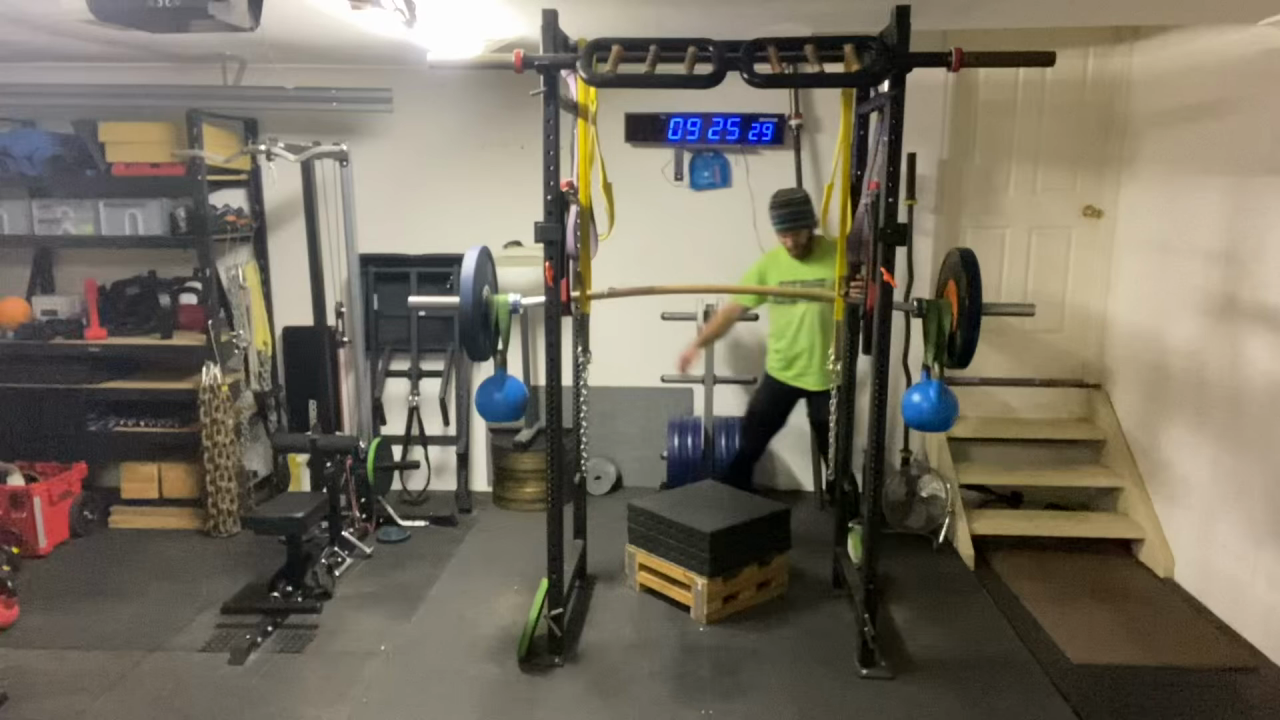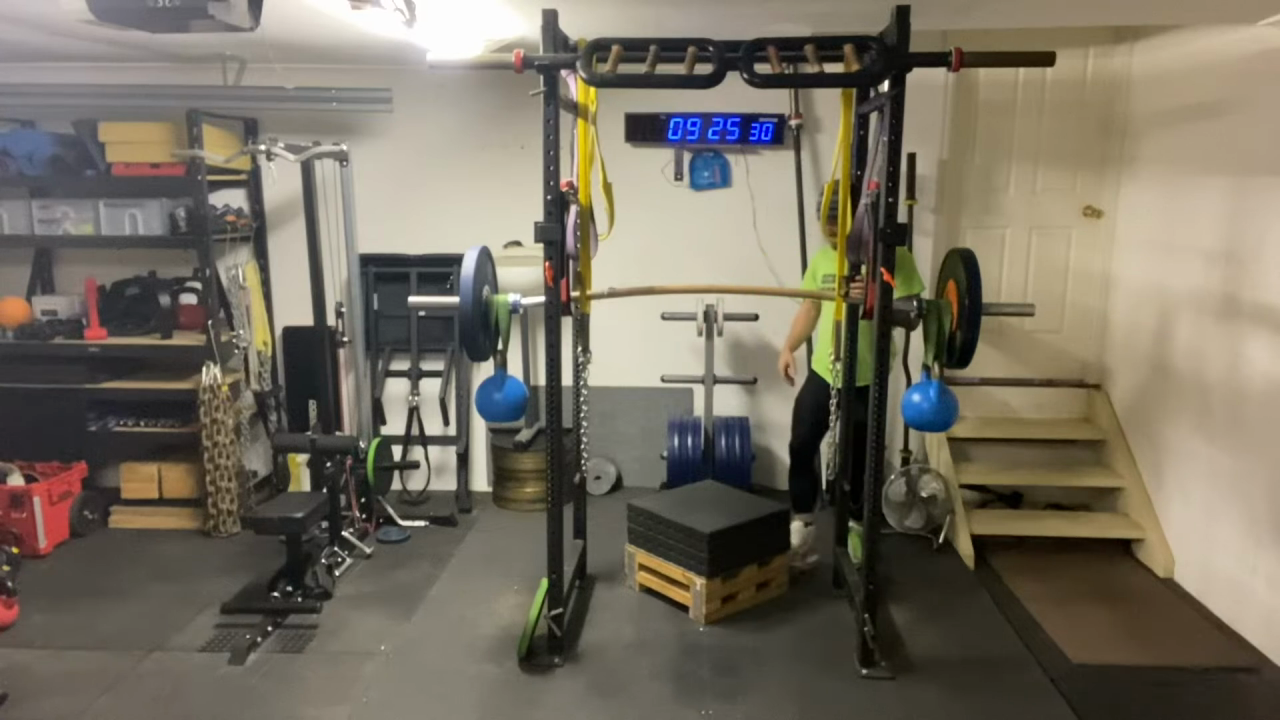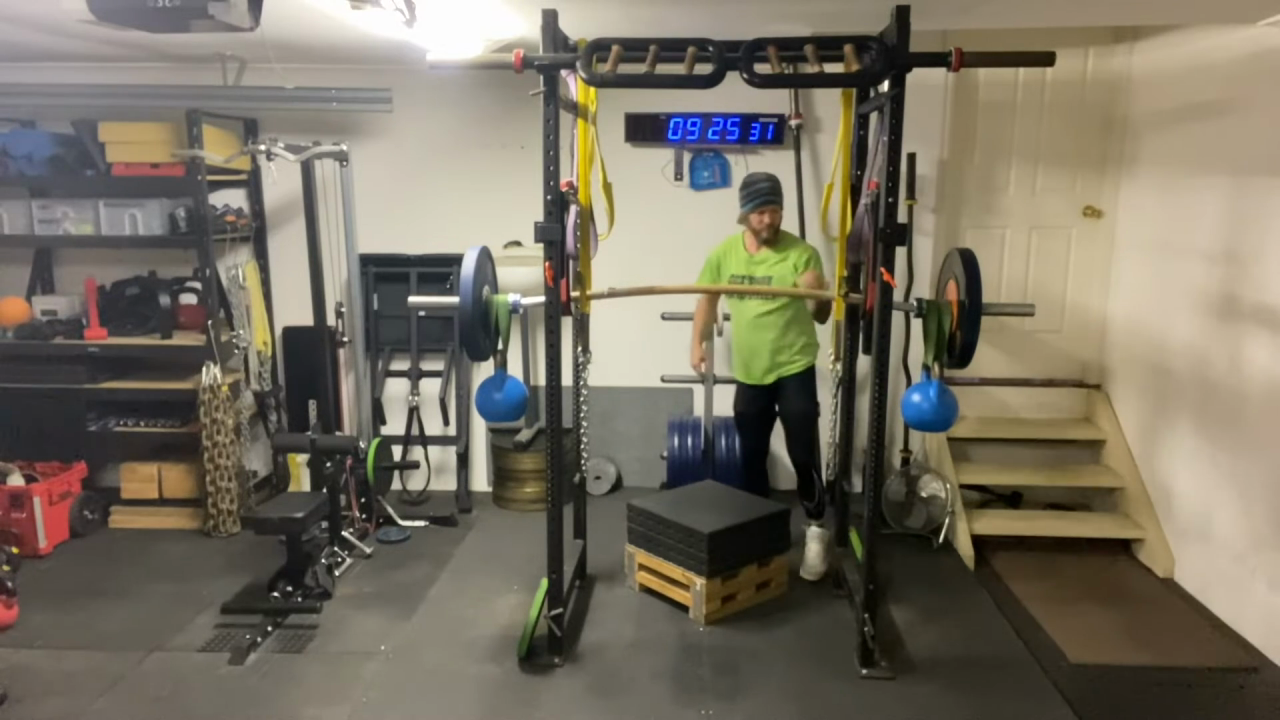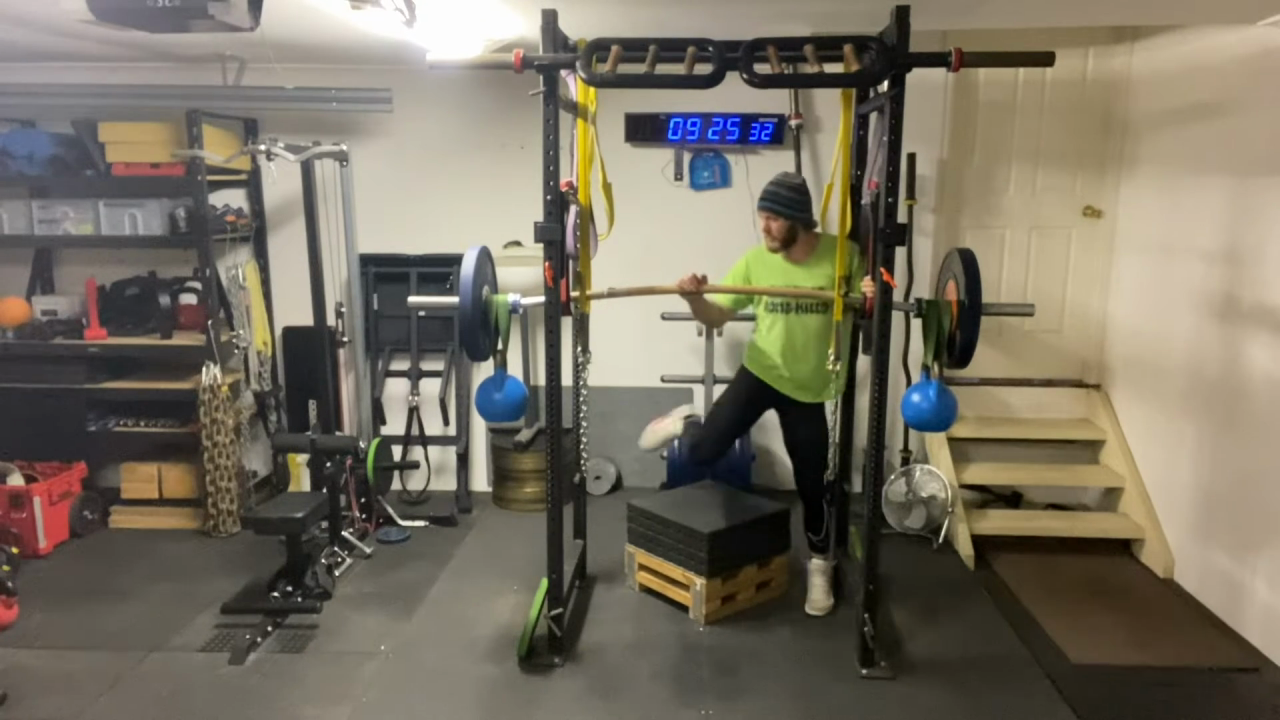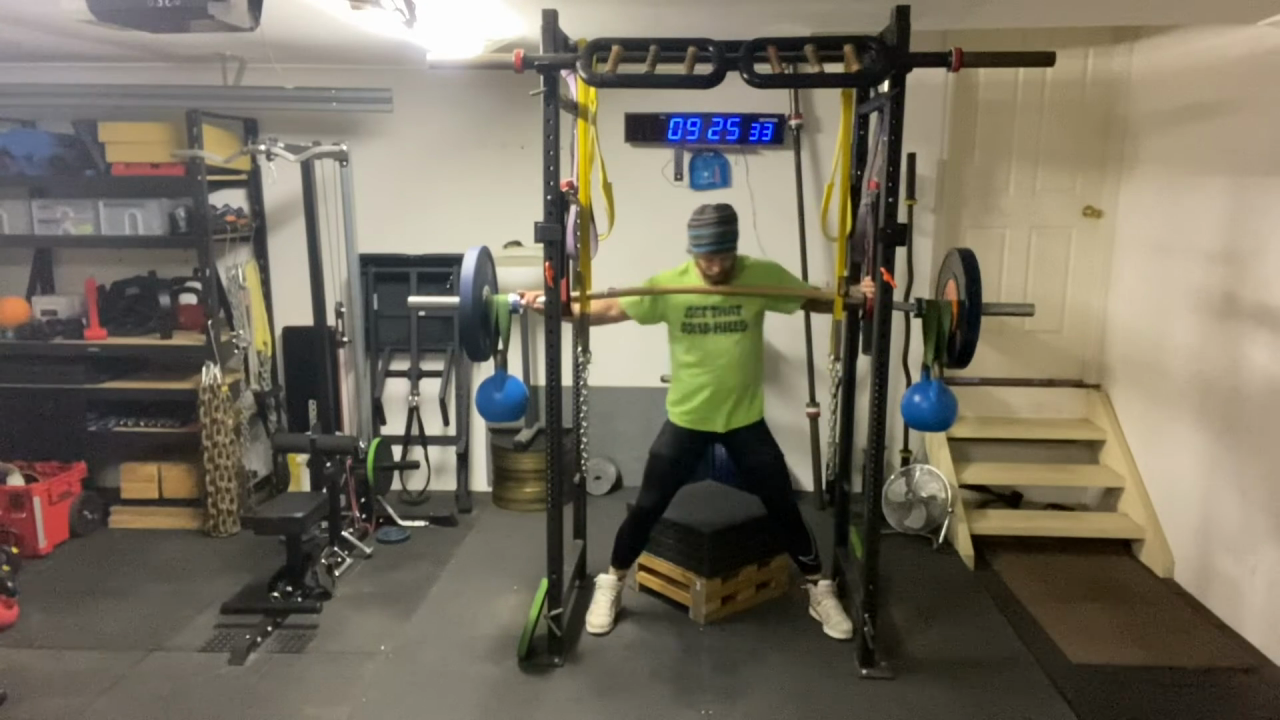
dt=1s
person 1, frame 1
right shoulder: (769, 263)
right elbow: (734, 309)
right wrist: (698, 344)
left hip: (827, 378)
right hip: (781, 376)
right knee: (747, 452)
person 1, frame 2
left shoulder: (891, 253)
right shoulder: (823, 257)
right wrist: (788, 348)
left hip: (866, 379)
right hip: (822, 372)
left knee: (857, 461)
right knee: (800, 448)
left ankle: (856, 527)
right ankle: (803, 530)
person 1, frame 3
left shoulder: (802, 253)
right shoulder: (724, 253)
left elbow: (820, 314)
right elbow: (708, 298)
left wrist: (819, 296)
right wrist: (698, 342)
left hip: (794, 369)
right hip: (749, 372)
left knee: (803, 456)
right knee: (752, 459)
left ankle: (816, 533)
person 1, frame 4
left shoulder: (842, 256)
right shoulder: (755, 262)
right elbow: (716, 317)
left wrist: (873, 297)
right wrist: (694, 298)
left hip: (809, 388)
right hip: (762, 372)
left knee: (811, 484)
right knee: (706, 449)
left ankle: (820, 565)
right ankle: (684, 424)
person 1, frame 5
left shoulder: (764, 276)
right shoulder: (668, 285)
left elbow: (817, 300)
right elbow: (610, 309)
left wrist: (856, 295)
left hip: (745, 419)
right hip: (686, 418)
left knee: (783, 508)
right knee: (647, 508)
left ankle: (819, 591)
right ankle: (611, 585)
